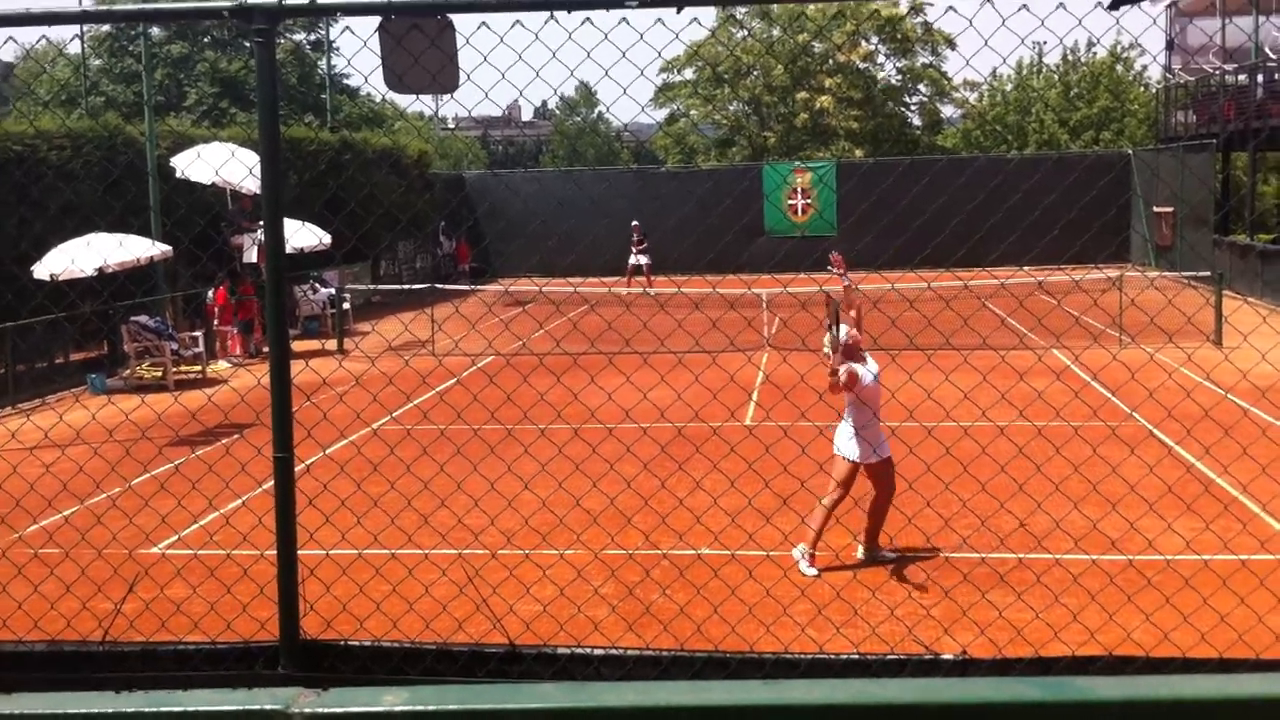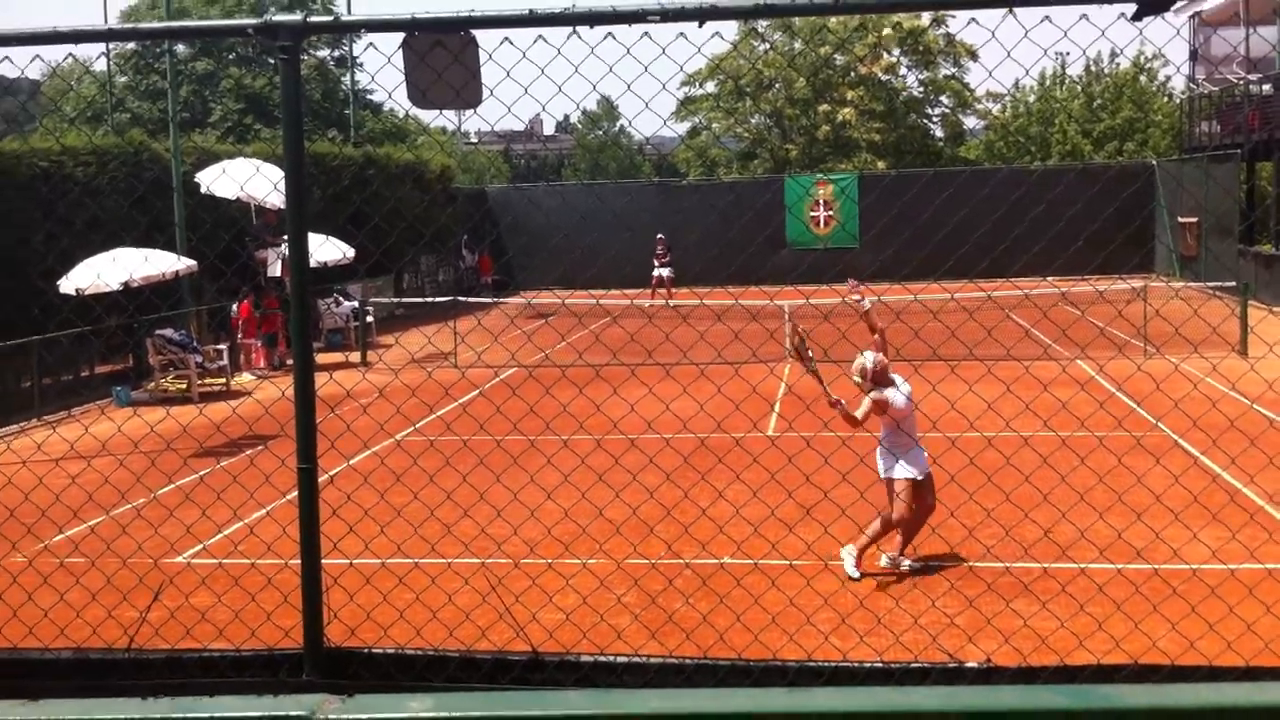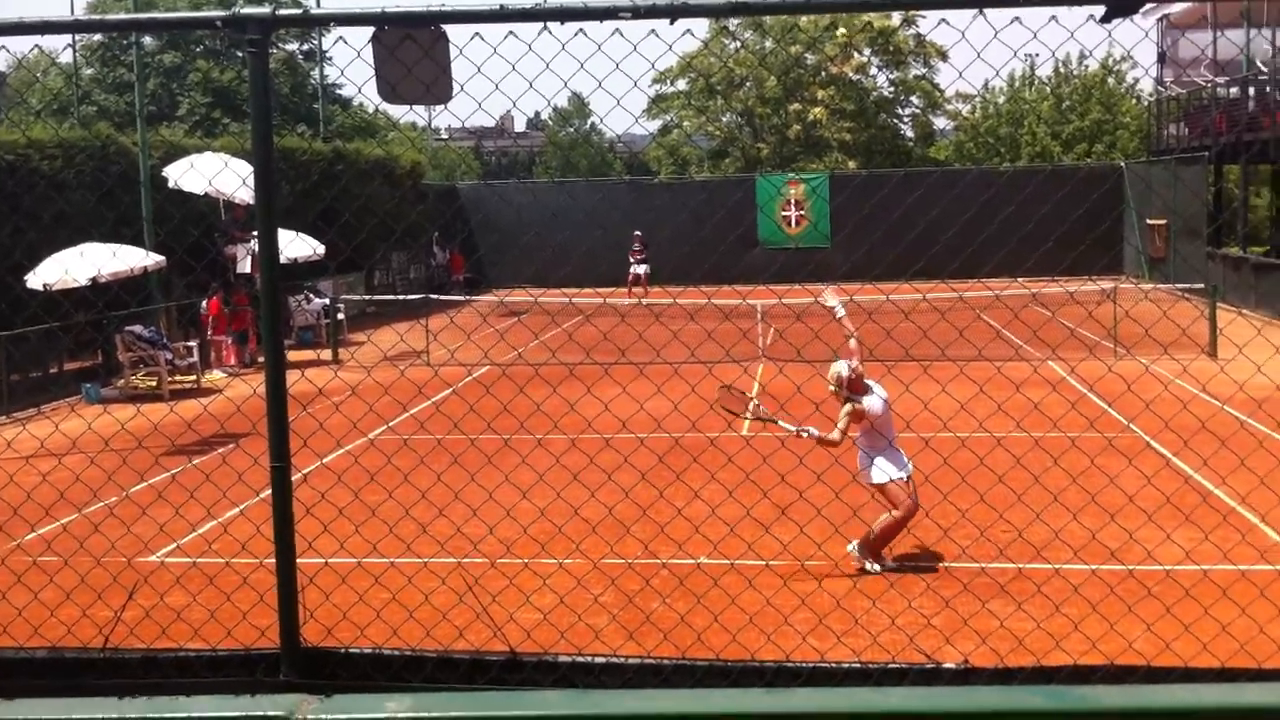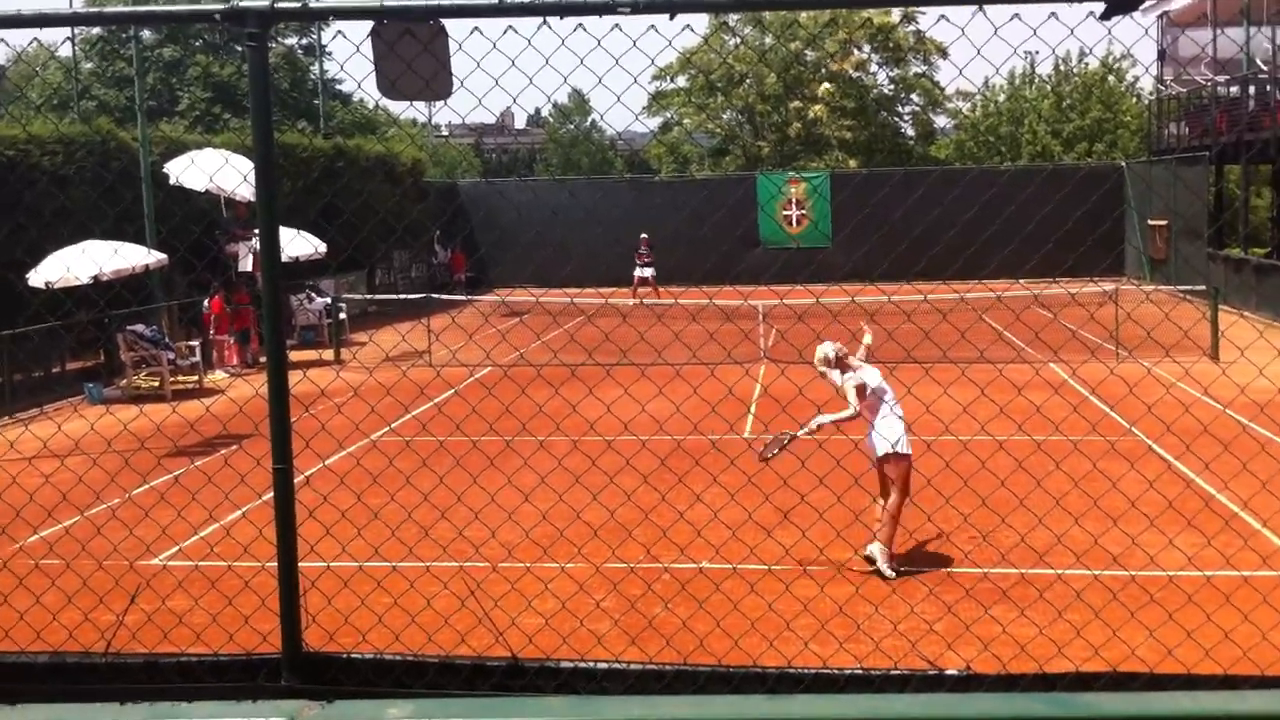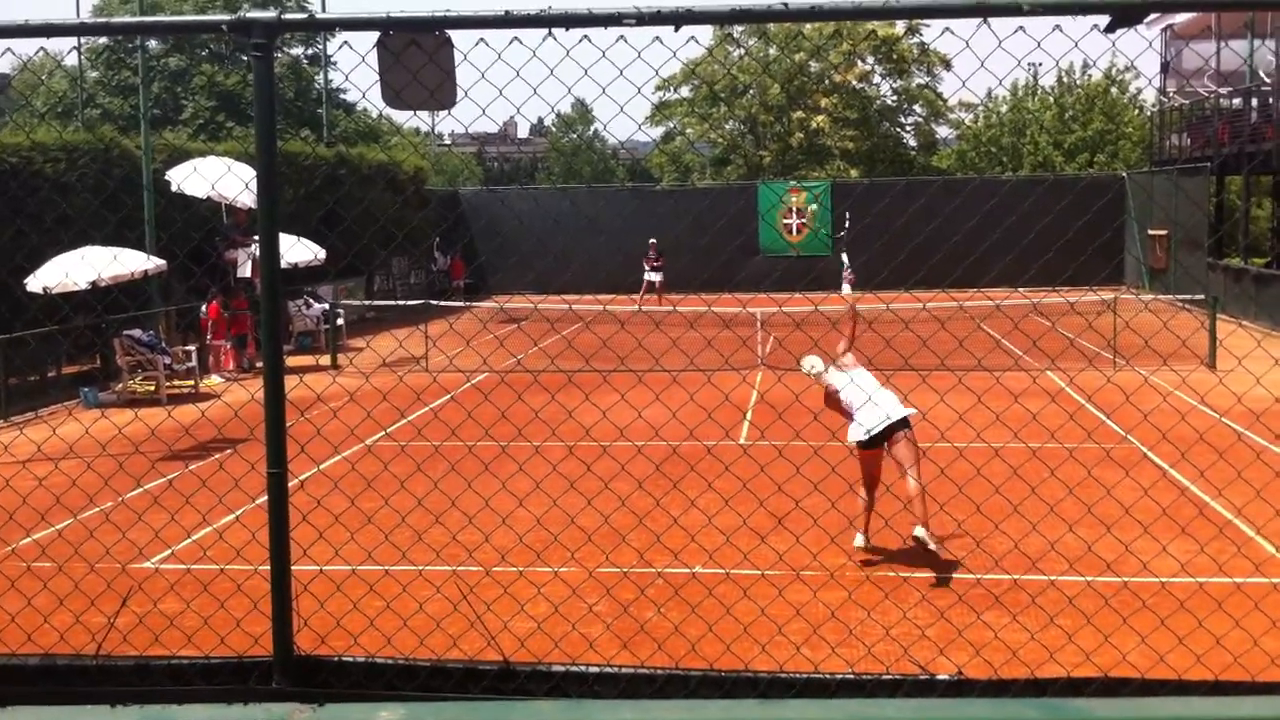
dt=0.2s
person 1, frame 1
left shoulder: (859, 354)
right shoulder: (849, 370)
left elbow: (855, 308)
right elbow: (834, 389)
left wrist: (845, 278)
right wrist: (834, 377)
left hip: (873, 436)
right hip: (854, 439)
left knee: (887, 490)
right knee: (836, 494)
left ankle: (870, 547)
right ankle: (806, 550)
person 1, frame 2
left shoulder: (888, 375)
right shoulder: (877, 397)
left elbow: (878, 331)
right elbow: (856, 421)
left wrist: (863, 304)
right wrist: (842, 409)
left hip: (912, 452)
right hip: (895, 457)
left knee: (926, 506)
right knee: (899, 514)
left ankle: (896, 555)
right ankle: (854, 551)
person 1, frame 3
left shoulder: (861, 382)
right shoulder: (853, 407)
left elbow: (854, 339)
right elbow: (835, 439)
left wrist: (838, 310)
right wrist: (814, 434)
left hip: (890, 455)
right hip: (877, 461)
left knee: (909, 507)
right knee: (906, 509)
left ankle: (872, 552)
right ankle: (863, 547)
person 1, frame 4
left shoulder: (854, 363)
right shoulder: (850, 380)
left elbow: (866, 344)
right elbow: (854, 410)
right wrist: (826, 419)
left hip: (886, 436)
right hip: (889, 436)
left knee: (889, 495)
right knee: (898, 493)
left ankle: (877, 547)
right ankle: (881, 550)
person 1, frame 5
left shoulder: (828, 395)
right shoulder: (841, 363)
right elbow: (848, 337)
right wrist: (851, 309)
left hip: (866, 430)
right hip: (891, 415)
left knee: (869, 484)
right knee: (911, 472)
left ankle: (863, 536)
right ankle: (922, 529)
